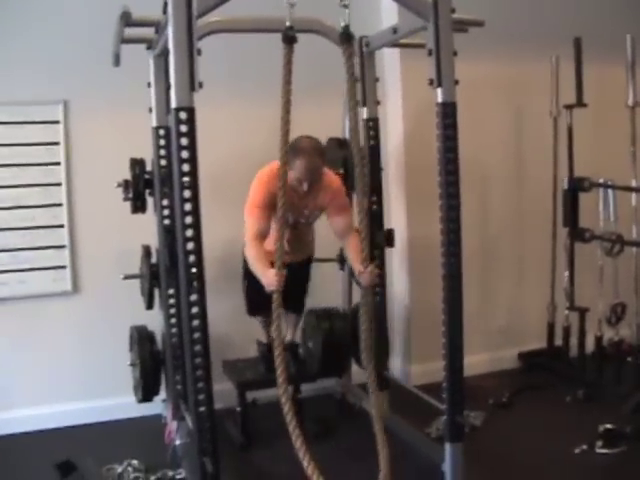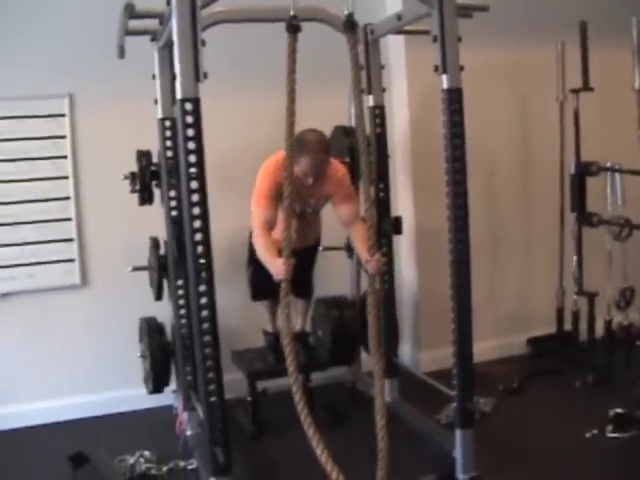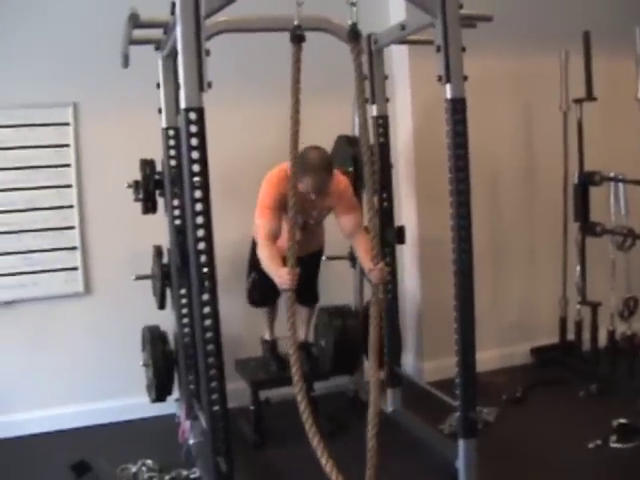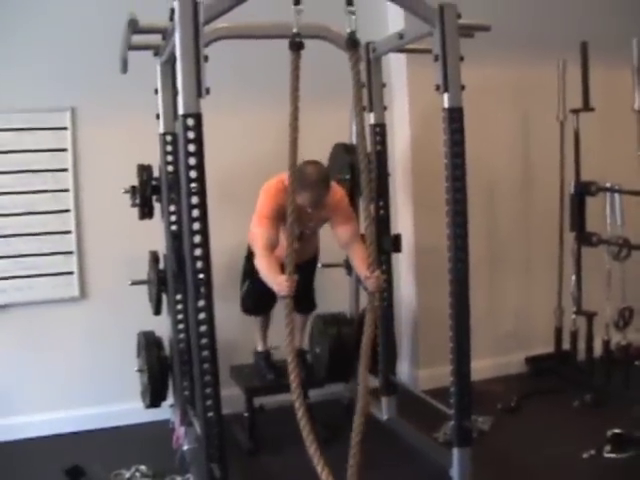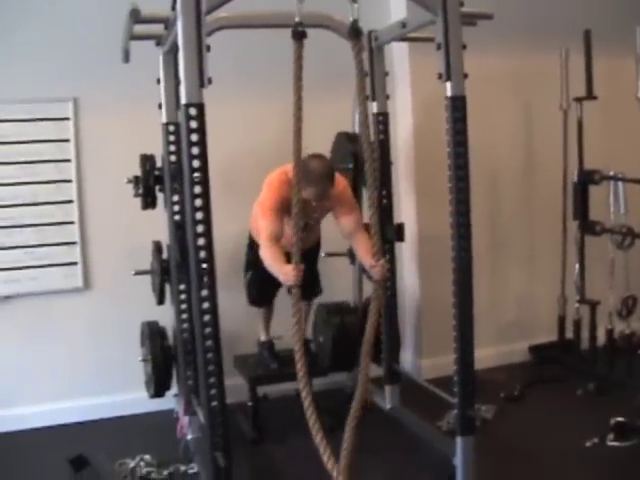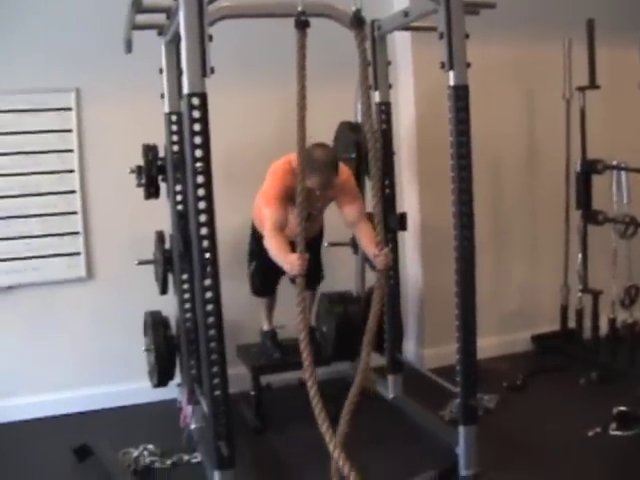
dt=0.1s
person 1, frame 1
left shoulder: (332, 185)
right shoulder: (267, 181)
left elbow: (346, 233)
right elbow: (253, 239)
left wrist: (360, 268)
right wrist: (265, 276)
left hip: (300, 252)
right hip: (265, 251)
left knee: (295, 301)
right knee: (261, 302)
left ankle: (290, 343)
right ankle: (267, 341)
person 1, frame 2
left shoulder: (337, 174)
right shoulder: (273, 170)
left elbow: (352, 221)
right elbow: (261, 228)
left wrist: (366, 256)
right wrist: (273, 264)
left hip: (307, 238)
right hip: (272, 239)
left knee: (303, 287)
right knee: (266, 288)
left ankle: (299, 332)
right ankle: (272, 329)
person 1, frame 3
left shoulder: (340, 186)
right shoulder: (276, 183)
left elbow: (355, 232)
right elbow: (265, 241)
left wrist: (370, 266)
right wrist: (277, 274)
left hip: (310, 246)
right hip: (274, 246)
left knee: (307, 295)
right knee: (264, 293)
left ankle: (303, 342)
right ankle: (269, 338)
person 1, frame 4
left shoulder: (336, 197)
right shoulder: (273, 193)
left elbow: (351, 241)
right elbow: (263, 251)
left wrist: (366, 274)
right wrist: (276, 282)
left hip: (304, 253)
right hip: (269, 253)
left knee: (304, 303)
right knee: (258, 302)
left ankle: (299, 349)
right ankle: (261, 350)
person 1, frame 5
left shoulder: (339, 188)
right shoulder: (277, 185)
left elbow: (355, 231)
right elbow: (268, 242)
left wrist: (370, 263)
right wrist: (282, 272)
left hip: (307, 241)
right hip: (266, 239)
left knee: (307, 290)
right knee: (262, 292)
right ankle: (264, 340)
person 1, frame 6
left shoulder: (343, 177)
right shoulder: (280, 174)
left elbow: (357, 220)
right elbow: (273, 232)
left wrist: (374, 252)
right wrist: (286, 261)
left hip: (310, 230)
right hip: (269, 229)
left knee: (310, 279)
right knee: (265, 282)
right ankle: (267, 329)
